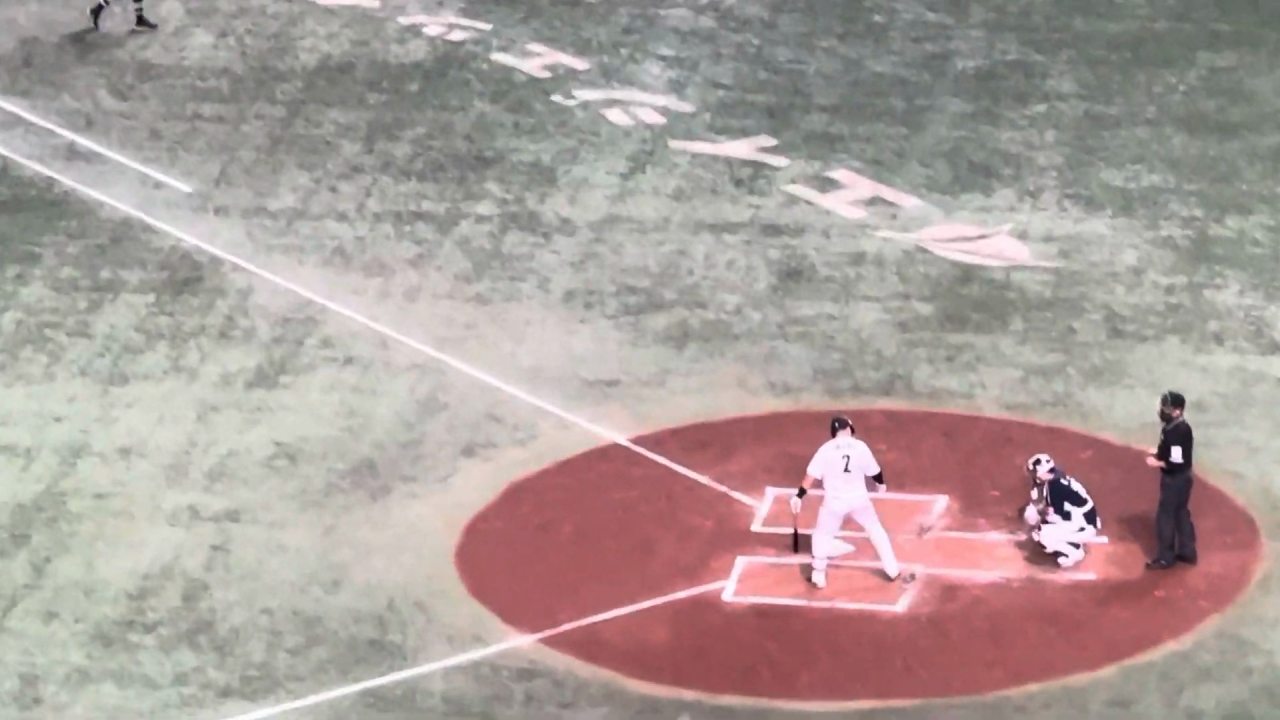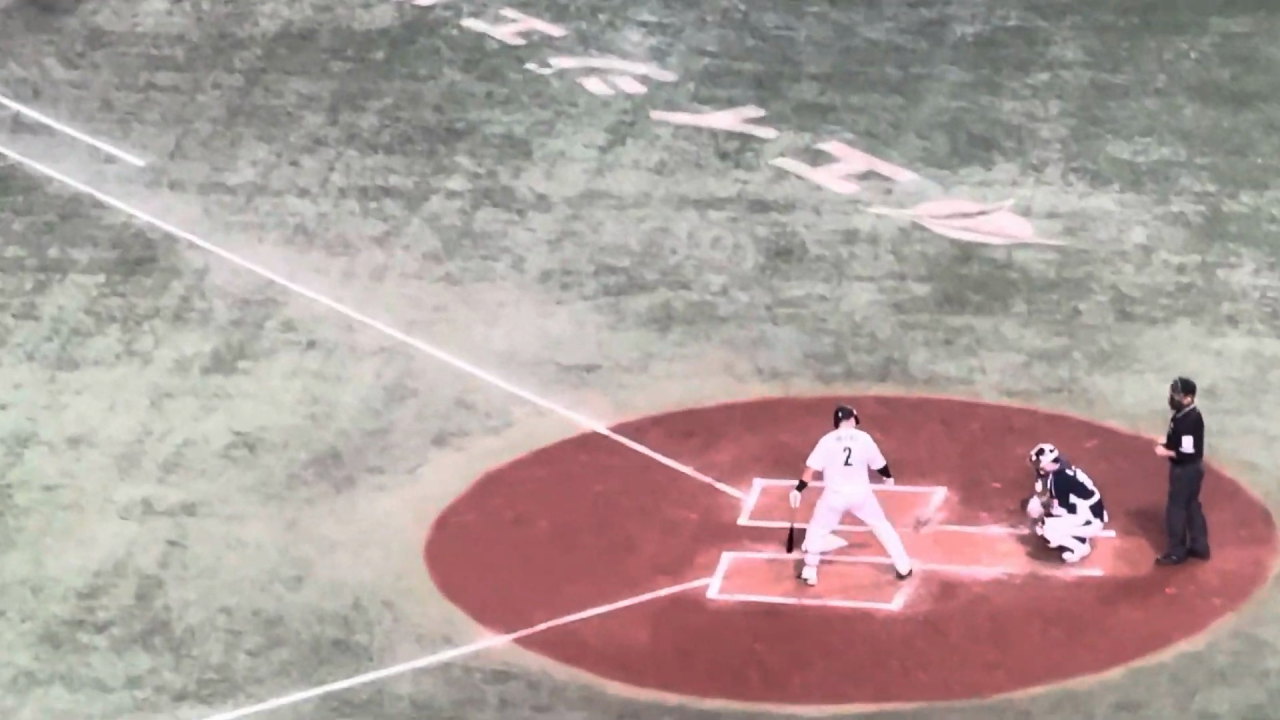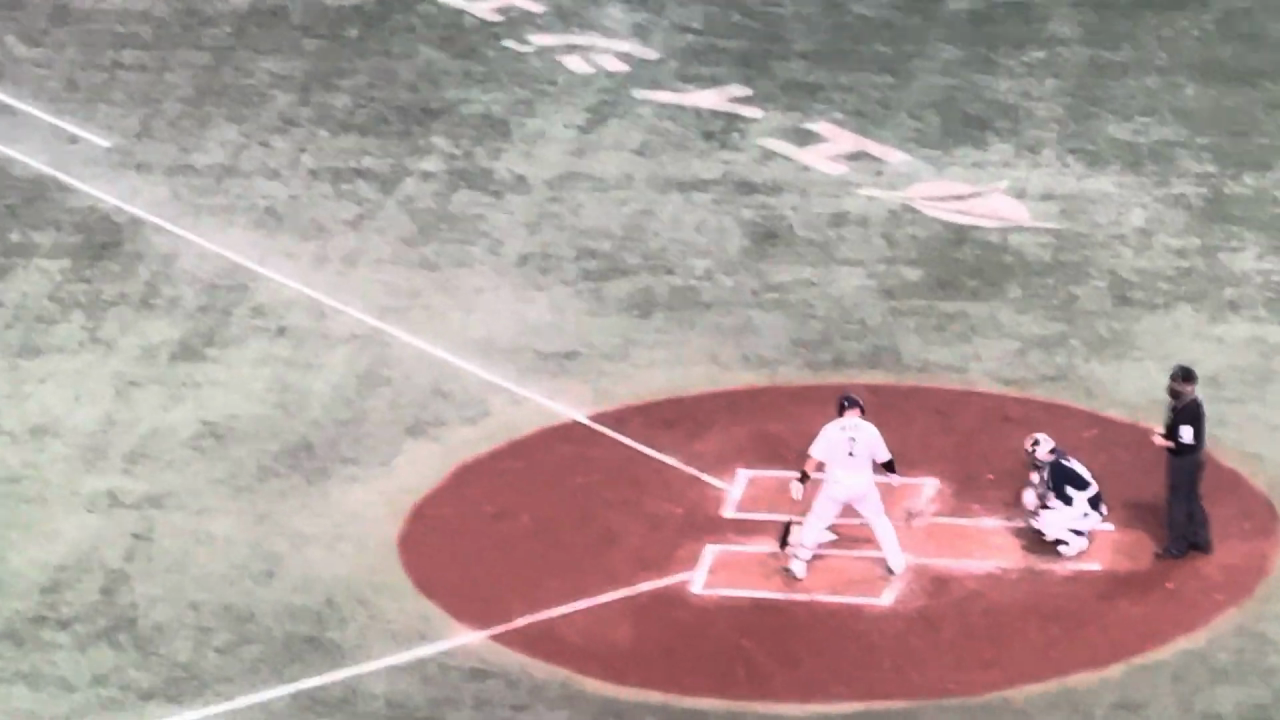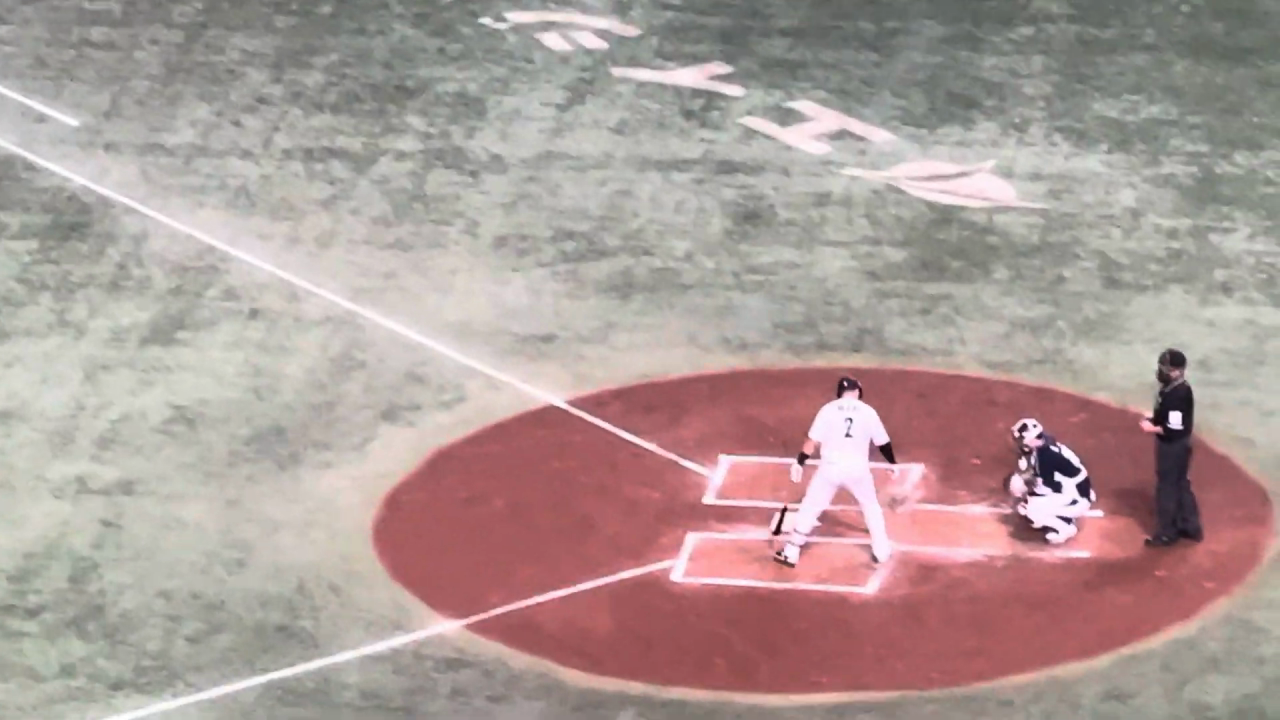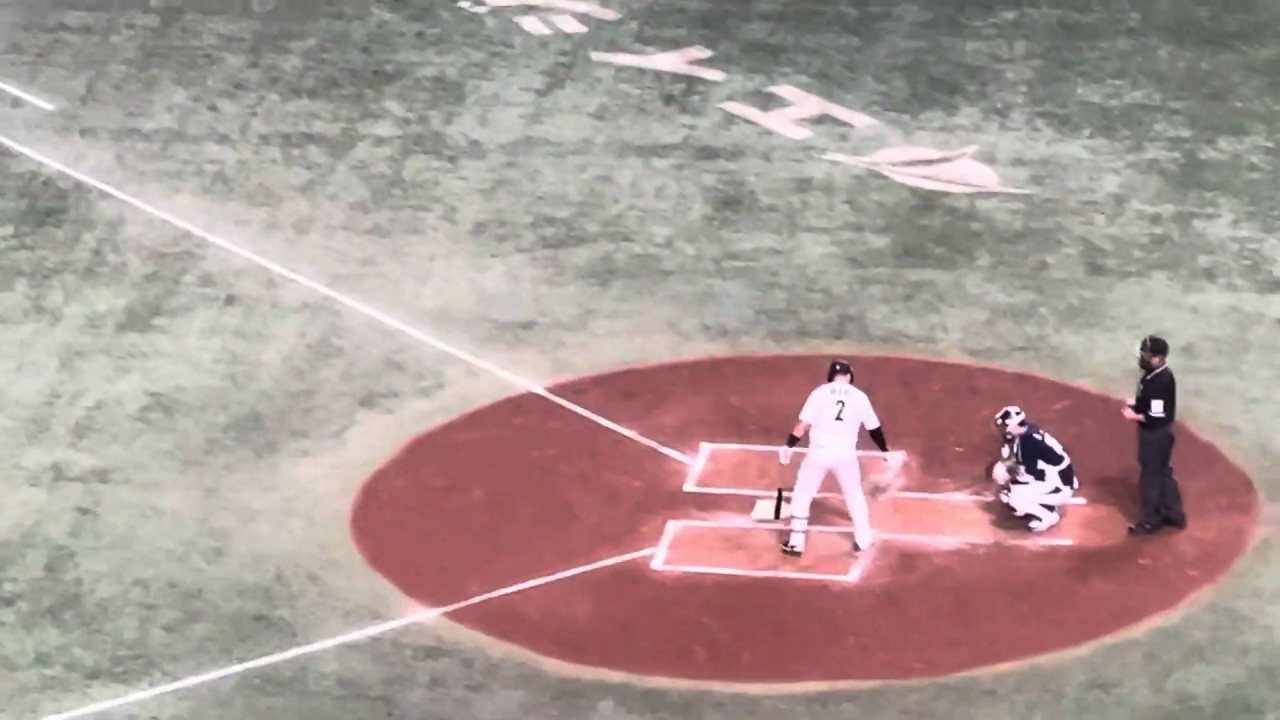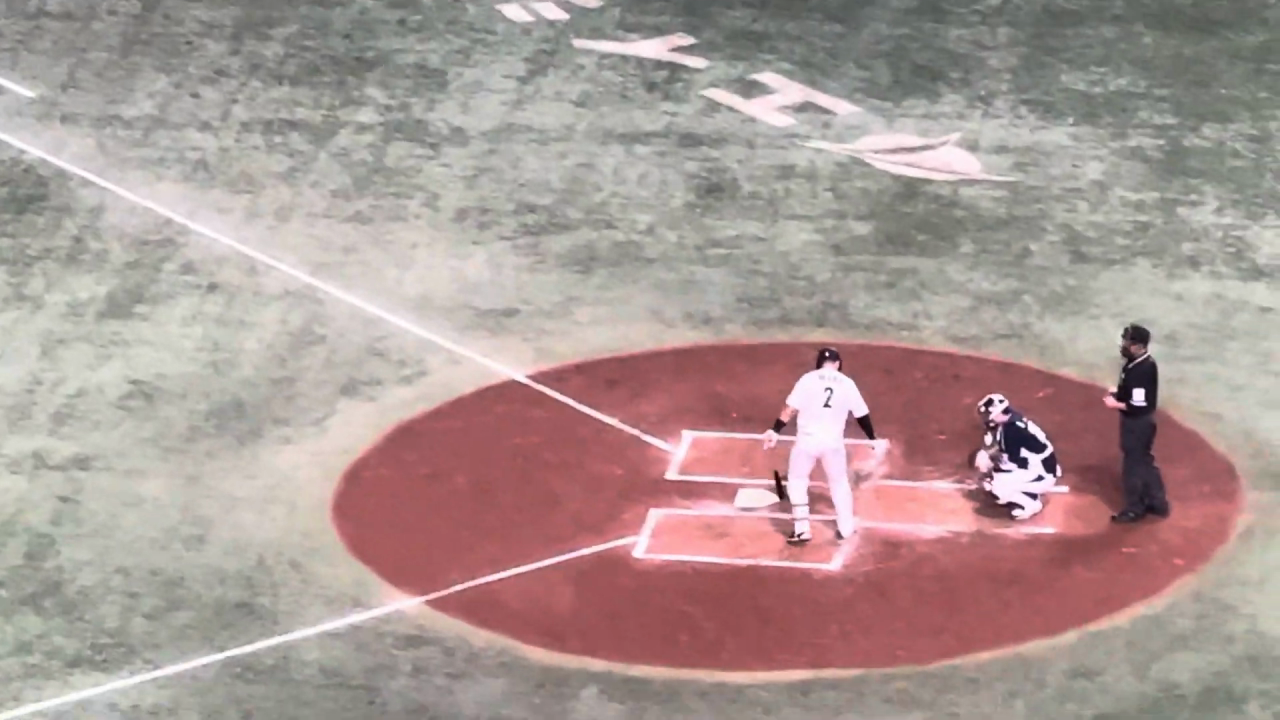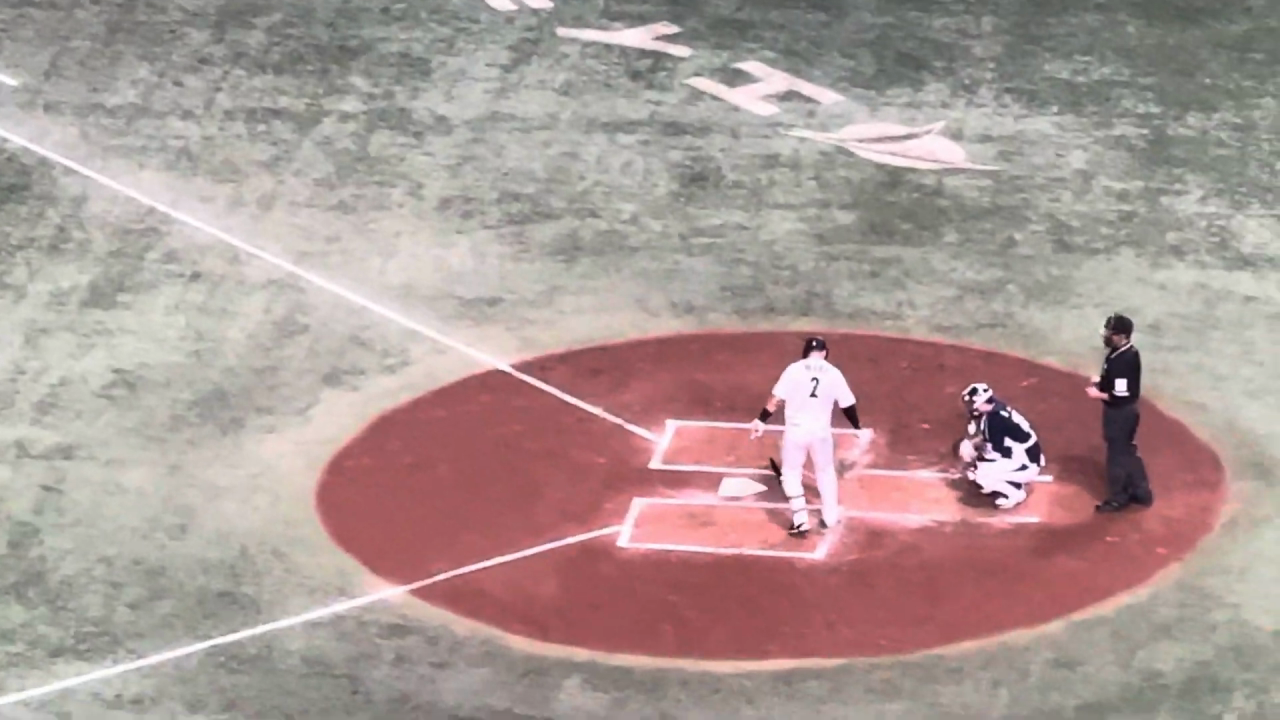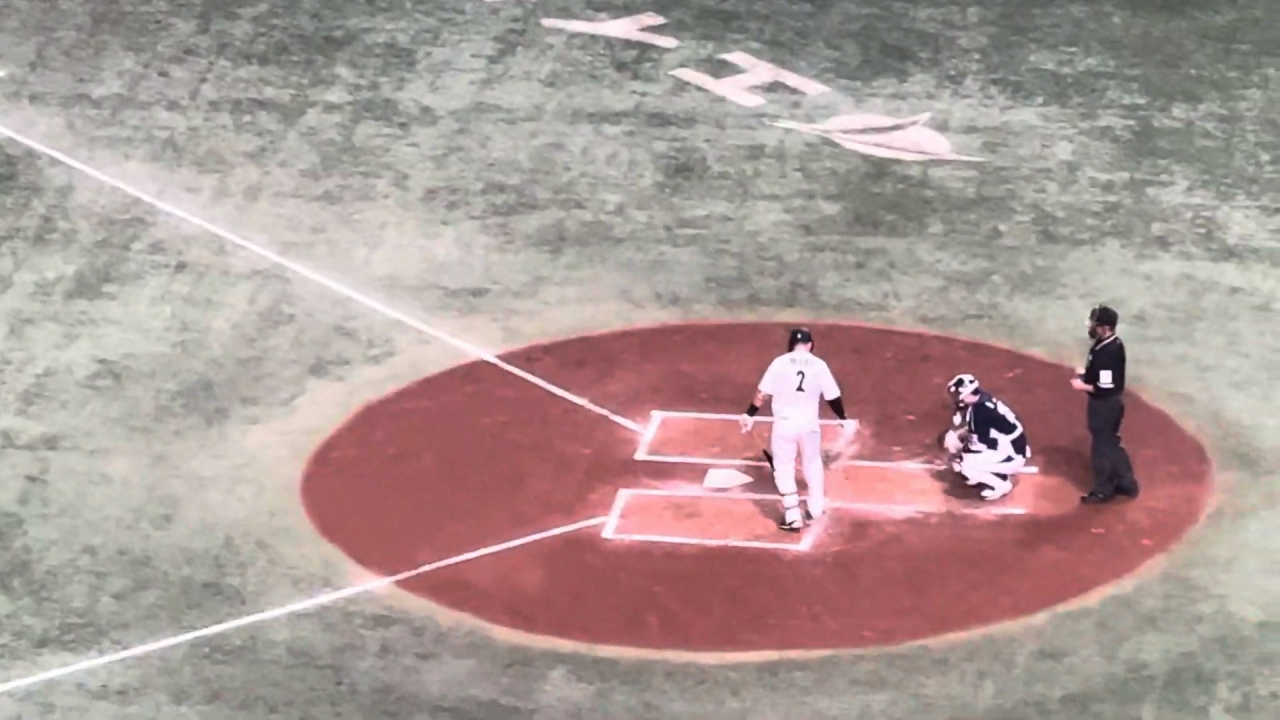
dt=0.1s
person 1, frame 1
left shoulder: (1175, 432)
right shoulder: (1181, 427)
left elbow: (1175, 463)
left wrist: (1156, 463)
right wrist: (1159, 452)
left hip: (1175, 479)
right hip: (1181, 477)
left knee: (1165, 516)
right knee: (1181, 514)
left ankle: (1165, 557)
right ankle: (1187, 552)
person 1, frame 2
left shoulder: (1186, 420)
right shoulder: (1190, 415)
left elbow: (1186, 452)
left wrist: (1166, 452)
right wrist: (1167, 441)
left hip: (1184, 469)
right hip: (1190, 468)
left knee: (1176, 509)
right knee: (1192, 506)
left ankle: (1176, 552)
right ankle: (1199, 547)
person 1, frame 3
left shoulder: (1186, 410)
right shoulder: (1189, 404)
left elbow: (1186, 443)
left wrist: (1164, 442)
right wrist: (1166, 432)
left hip: (1183, 460)
right hip: (1189, 459)
left knee: (1177, 502)
right knee: (1191, 499)
left ankle: (1177, 546)
right ankle: (1200, 540)
person 1, frame 4
left shoulder: (1175, 395)
right shoulder: (1180, 388)
left elbow: (1174, 429)
left wrist: (1152, 428)
right wrist: (1155, 416)
left hip: (1172, 447)
right hip: (1179, 445)
left knee: (1166, 489)
right knee: (1181, 485)
left ankle: (1167, 533)
right ankle: (1191, 528)
person 1, frame 5
left shoulder: (1157, 382)
right shoulder: (1162, 374)
left elbow: (1155, 417)
left wrist: (1134, 416)
right wrist: (1137, 403)
left hip: (1154, 434)
right hip: (1161, 432)
left knee: (1150, 477)
right knee: (1163, 473)
left ankle: (1150, 521)
right ankle: (1175, 515)
person 1, frame 6
left shoulder: (1138, 371)
right shoulder: (1146, 362)
left elbow: (1137, 405)
left wrist: (1115, 404)
right wrist: (1119, 391)
left hip: (1136, 423)
right hip: (1143, 420)
left knee: (1133, 465)
right knee: (1145, 461)
left ankle: (1134, 509)
right ankle: (1157, 503)
person 1, frame 7
left shoulder: (1120, 361)
right shoulder: (1128, 352)
left elbow: (1119, 395)
left wrist: (1098, 394)
right wrist: (1102, 380)
left hip: (1119, 413)
right hip: (1126, 410)
left knee: (1117, 455)
right knee: (1128, 451)
left ankle: (1118, 498)
right ankle: (1141, 492)
person 1, frame 8
left shoulder: (1105, 352)
right shoulder: (1113, 344)
left elbow: (1104, 387)
left wrist: (1083, 386)
right wrist: (1087, 372)
left hip: (1104, 404)
right hip: (1111, 402)
left knee: (1101, 447)
right knee: (1112, 443)
left ankle: (1103, 490)
right ankle: (1127, 483)
person 2, frame 1
left shoulder: (826, 449)
right shoulder: (861, 446)
left elbow: (811, 476)
right elbow: (874, 472)
left wrist: (798, 496)
right wrist: (881, 484)
left hip: (835, 501)
right hip: (859, 498)
left knee: (822, 537)
right knee: (875, 530)
left ankle: (819, 577)
right ankle: (892, 570)
person 2, frame 2
left shoulder: (828, 440)
right shoulder: (864, 439)
left elbow: (812, 468)
right elbow: (880, 465)
left wrist: (798, 489)
right wrist: (887, 476)
left hip: (835, 495)
right hip: (861, 493)
left knee: (817, 531)
right knee: (881, 525)
left ankle: (809, 573)
right ankle: (903, 567)
person 2, frame 3
left shoulder: (830, 429)
right shoulder: (869, 429)
left elbow: (814, 459)
right elbow: (884, 459)
left wrist: (801, 481)
right wrist: (893, 473)
left hip: (836, 486)
right hip: (862, 486)
left knee: (814, 523)
right knee: (879, 520)
left ankle: (797, 566)
right ankle: (897, 564)
person 2, frame 4
left shoulder: (829, 410)
right shoulder: (868, 412)
left elbow: (813, 441)
right elbow: (883, 442)
left wrist: (799, 464)
right wrist: (892, 463)
left hip: (831, 468)
right hip: (857, 469)
left knee: (809, 507)
right knee: (871, 507)
left ankle: (791, 553)
right ankle: (882, 552)
person 2, frame 5
left shoulder: (820, 393)
right shoulder: (859, 396)
left elbow: (804, 423)
right elbow: (874, 427)
left wrist: (789, 445)
right wrist: (884, 450)
left hip: (819, 452)
right hip: (845, 454)
left knee: (802, 493)
right knee: (854, 494)
left ankle: (796, 542)
right ankle: (863, 540)
person 2, frame 6
left shoulder: (808, 379)
right shoulder: (847, 383)
left elbow: (790, 409)
right elbow: (862, 415)
left wrist: (774, 431)
right wrist: (873, 439)
left hip: (807, 439)
right hip: (833, 441)
left knee: (797, 482)
right knee: (839, 482)
left ankle: (802, 529)
right ankle: (845, 528)
person 2, frame 7
left shoulder: (794, 369)
right shoulder: (834, 373)
left elbow: (776, 399)
right elbow: (848, 405)
left wrist: (761, 420)
right wrist: (857, 428)
left hip: (795, 430)
right hip: (821, 431)
left knee: (791, 474)
right knee: (825, 472)
left ankle: (800, 520)
right ankle: (830, 517)
person 2, frame 8
left shoulder: (779, 363)
right shoulder: (819, 365)
left elbow: (763, 393)
right elbow: (833, 396)
left wrist: (750, 414)
right wrist: (843, 419)
left hip: (784, 423)
right hip: (808, 423)
left knee: (783, 468)
right knee: (813, 464)
left ankle: (793, 516)
right ankle: (815, 509)
